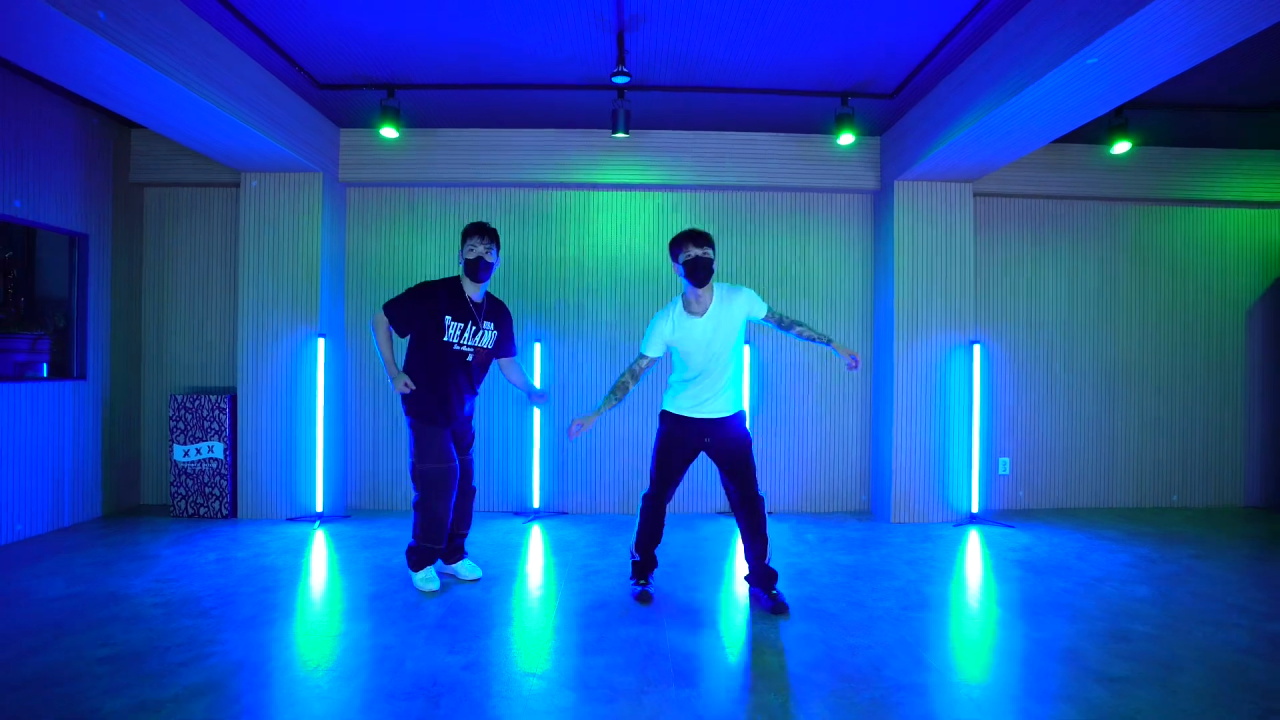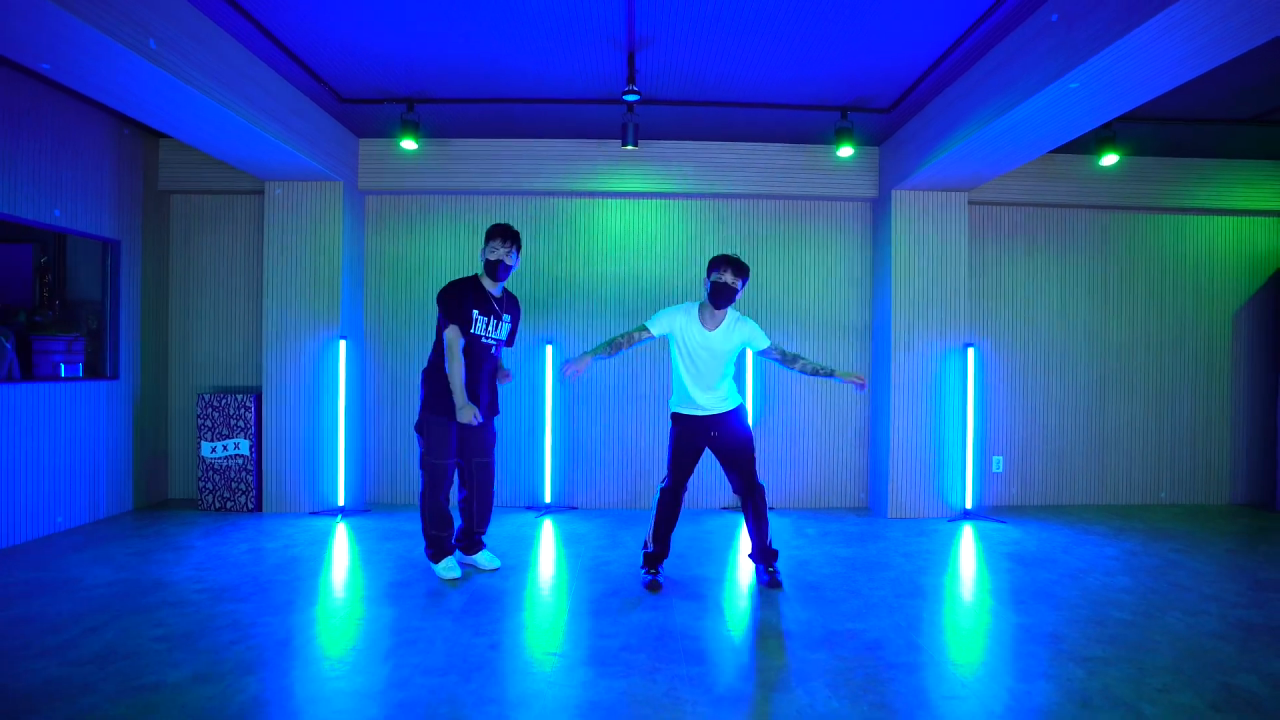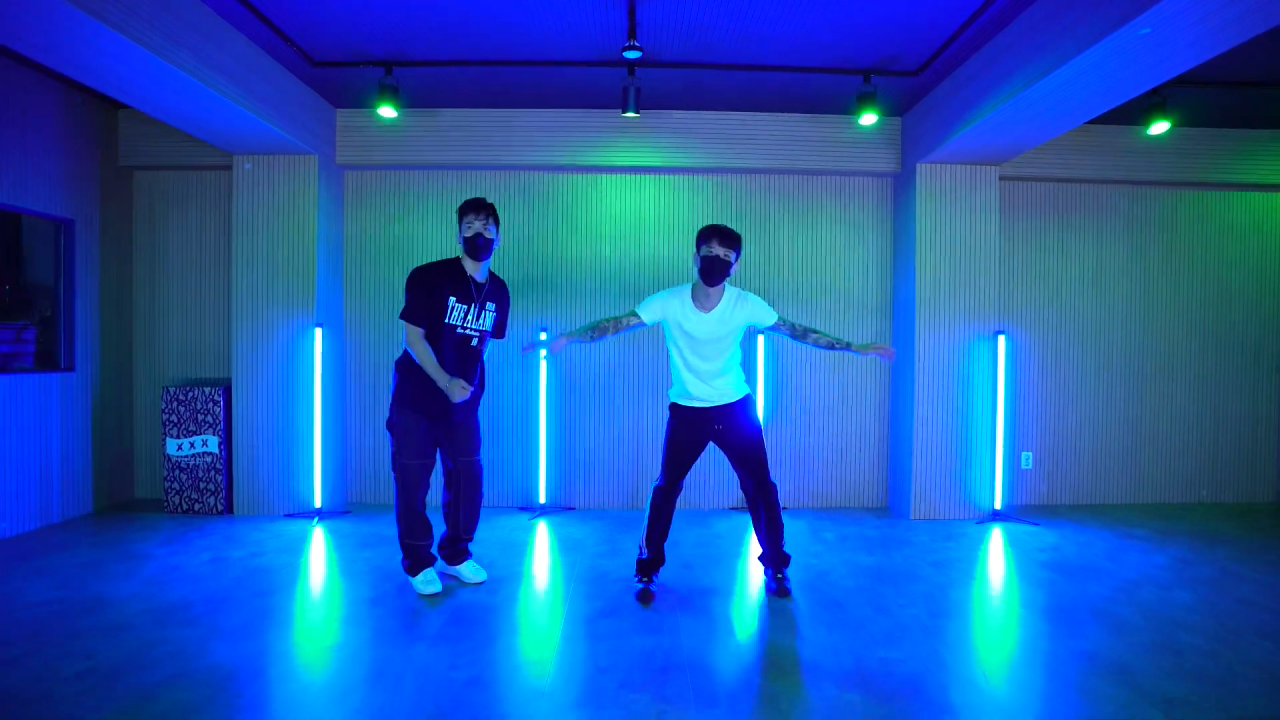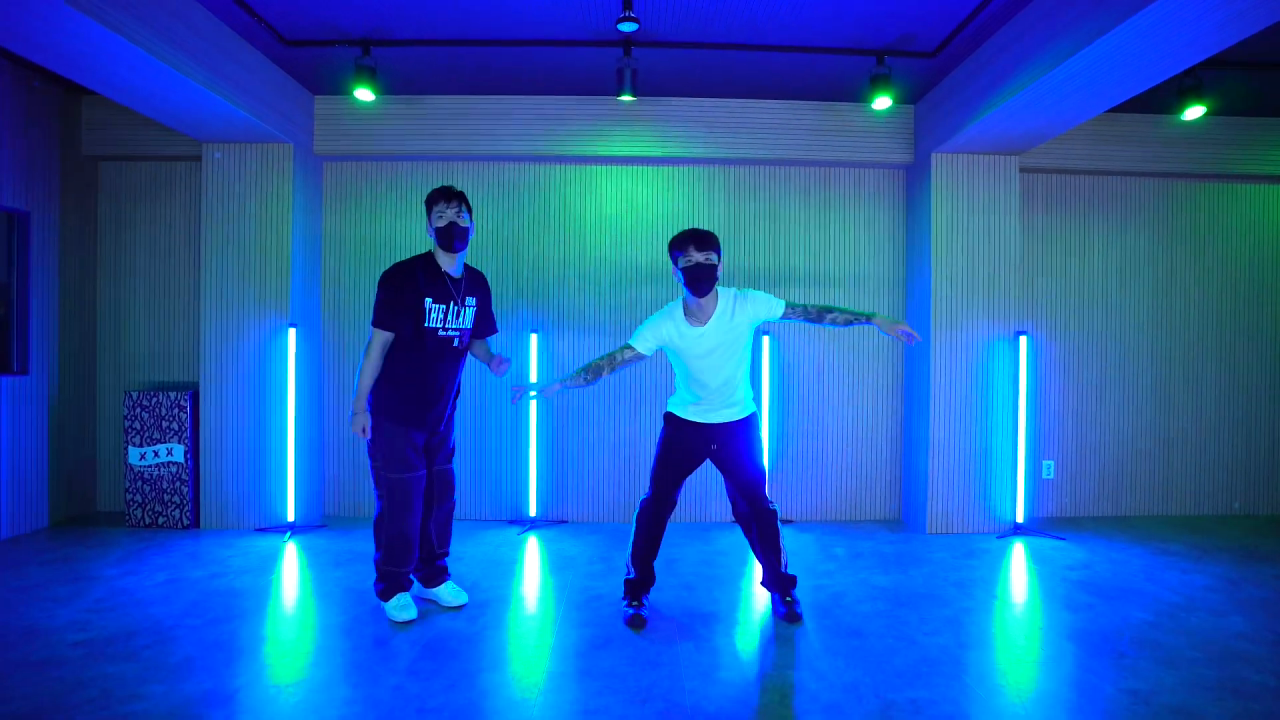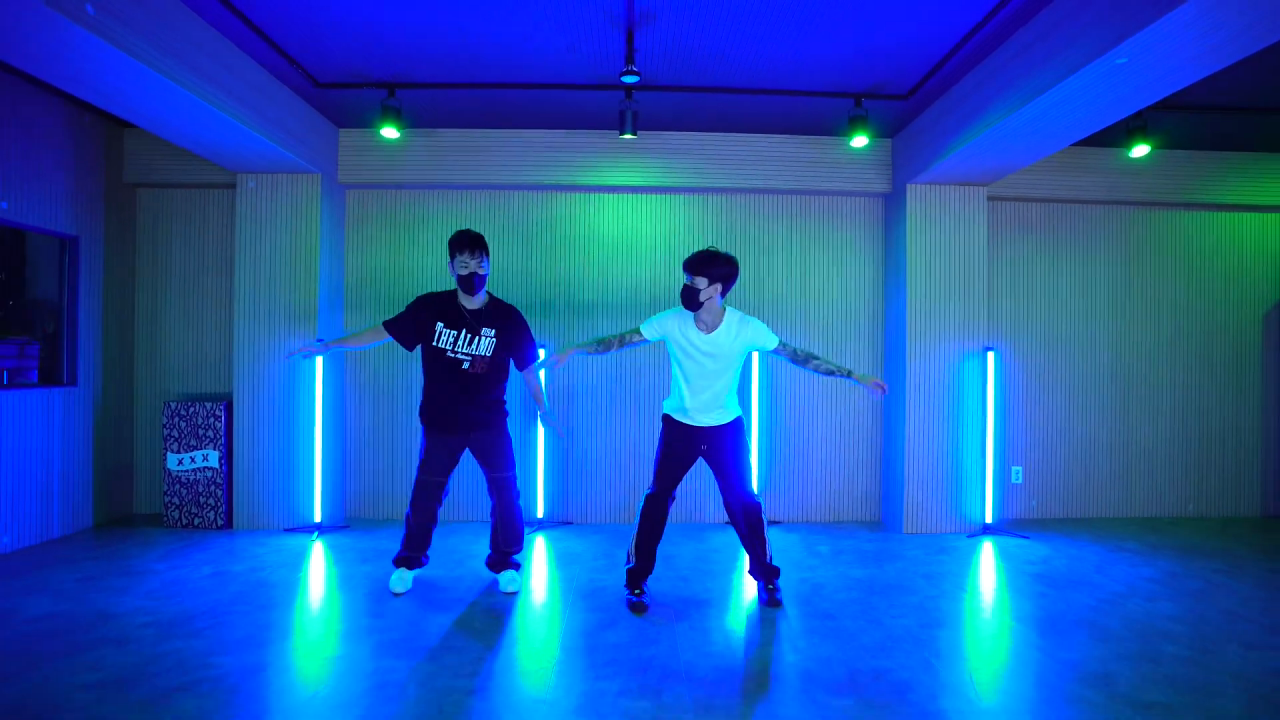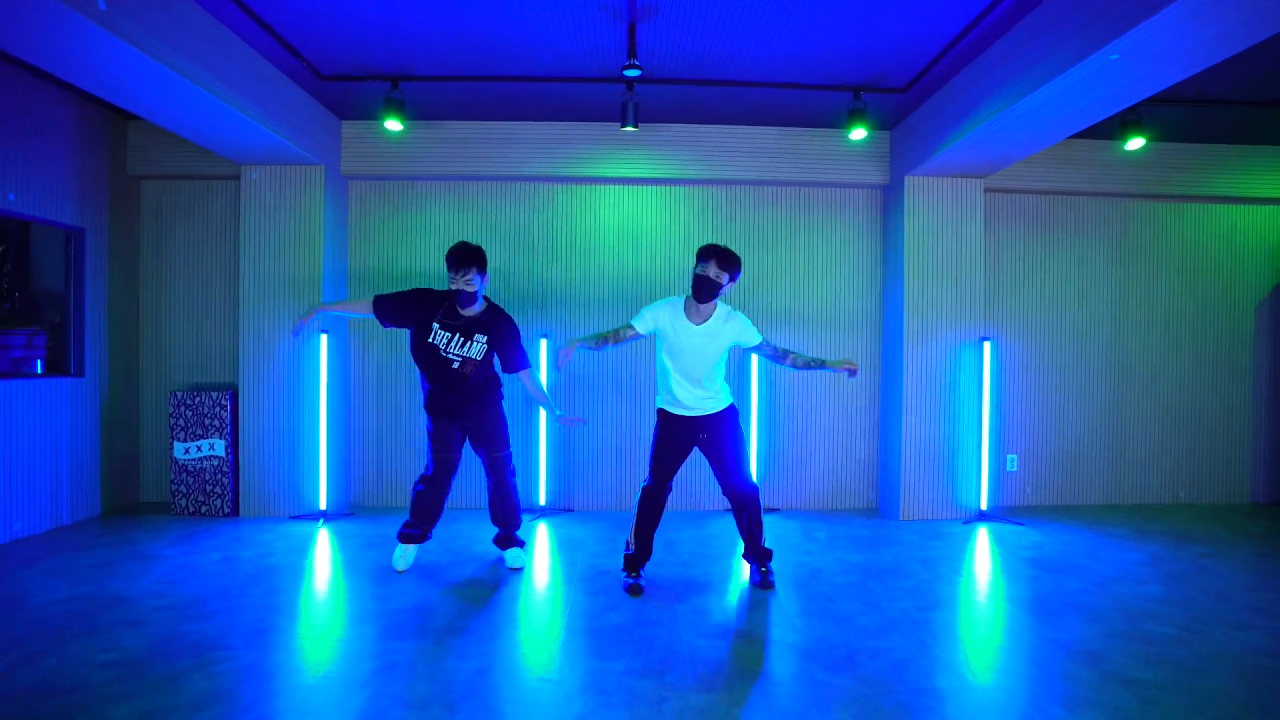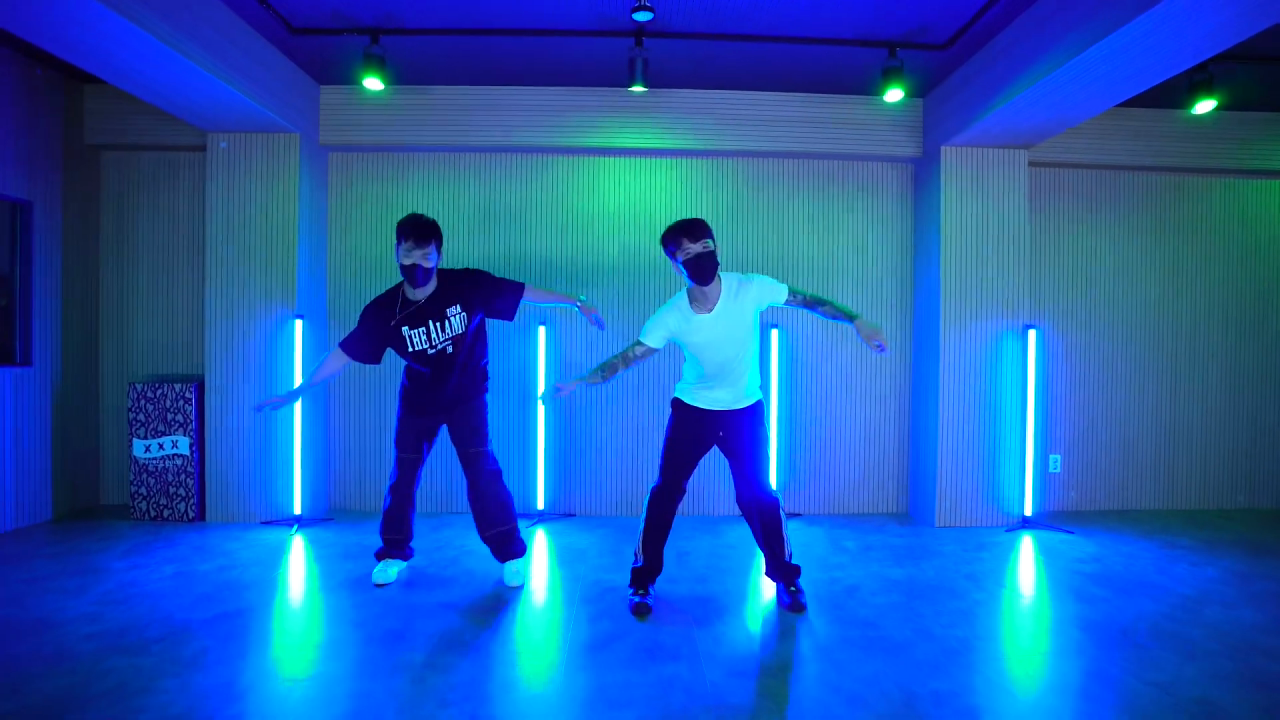
dt=0.7s
person 1, frame 1
left shoulder: (498, 312)
right shoulder: (429, 295)
left elbow: (504, 360)
right elbow: (381, 320)
left wrist: (530, 389)
right wrist: (393, 372)
left hip: (461, 410)
right hip: (426, 408)
left knee: (461, 482)
right knee: (438, 483)
left ankle: (452, 554)
right ankle: (421, 559)
person 1, frame 2
left shoulder: (510, 304)
right shoulder: (457, 292)
right elbow: (452, 347)
left wrist: (499, 369)
right wrist: (460, 402)
left hip: (482, 405)
right hip: (445, 406)
left knee: (480, 477)
right knee: (439, 478)
left ankle: (470, 545)
right ankle: (440, 551)
person 1, frame 3
left shoulder: (498, 290)
right shoulder: (429, 277)
right elbow: (412, 335)
right wrist: (446, 383)
left hip: (462, 402)
right hip: (416, 398)
left knee: (467, 479)
right knee: (413, 481)
left ankle: (455, 555)
right ankle: (418, 563)
person 1, frame 4
left shoulder: (477, 285)
right shoulder: (403, 277)
right elbow: (379, 341)
left wrist: (495, 362)
right wrist: (361, 404)
left hip: (441, 411)
right hip: (396, 412)
left knee: (440, 494)
right knee: (400, 500)
left ankle: (432, 576)
right ankle: (394, 586)
person 1, frame 5
left shoulder: (508, 317)
right shoulder: (430, 307)
left elbow: (528, 368)
right elbow: (384, 333)
left wrist: (543, 409)
right wrist: (329, 345)
left hip: (490, 422)
right hip: (441, 422)
left knee: (505, 492)
right knee: (426, 494)
left ankle: (504, 563)
right ankle: (408, 562)
person 1, frame 6
left shoulder: (501, 325)
right shoulder: (425, 304)
left elbow: (523, 373)
right elbow: (372, 306)
left wrist: (551, 410)
right wrist: (320, 309)
left hip: (485, 405)
right hip: (442, 406)
left knee: (501, 469)
right knee: (441, 471)
left ankle: (509, 539)
right ankle: (411, 538)
person 1, frame 7
left shoulder: (468, 285)
right shoulder: (383, 310)
left elbow: (524, 292)
right elbow: (344, 354)
left wrist: (576, 302)
right wrist: (298, 391)
left hip: (467, 394)
right hip: (418, 399)
left knee: (480, 467)
right knee: (403, 474)
left ankle: (510, 552)
right ankle: (394, 552)
person 2, frame 1
left shoulder: (740, 299)
right shoulder: (666, 320)
left elbow: (784, 323)
right elbow: (636, 371)
left wrist: (833, 345)
right wrist: (596, 414)
left hip: (728, 420)
right hip: (679, 420)
left knee: (748, 500)
right knee: (657, 496)
left ankle: (761, 581)
right ankle: (641, 572)
person 2, frame 2
left shoulder: (743, 327)
right shoulder: (676, 317)
left elbow: (784, 356)
right elbow: (629, 338)
left wrist: (836, 374)
right wrist: (587, 357)
left hip: (729, 416)
right hip: (687, 417)
left knee: (750, 487)
right knee: (672, 487)
left ankle: (763, 559)
right ankle: (652, 561)
person 2, frame 3
left shoulder: (746, 305)
right shoulder: (669, 303)
left elbow: (795, 331)
right elbow: (617, 324)
left wrist: (855, 347)
right wrist: (566, 339)
left hip: (735, 408)
right hip: (687, 411)
left knee: (760, 485)
right knee: (666, 487)
left ankle: (775, 565)
right ankle: (647, 570)
person 2, frame 4
left shoulder: (748, 305)
right shoulder: (663, 324)
left elbow: (809, 312)
right elbow: (613, 361)
left wrist: (875, 320)
right wrist: (555, 385)
left hip: (737, 425)
right hip: (684, 424)
left knee: (755, 507)
right knee: (655, 504)
left ankle: (781, 588)
right ankle: (636, 592)
person 2, frame 5
left shoulder: (747, 329)
right shoulder: (671, 322)
left elbow: (795, 356)
right elbow: (622, 340)
left wrist: (852, 375)
right wrist: (575, 349)
left hip: (725, 428)
right hip: (679, 425)
left knee: (743, 502)
right knee: (657, 498)
left ankle: (766, 577)
right ankle: (637, 580)
person 2, frame 6
left shoulder: (735, 323)
right shoulder: (662, 312)
left elbow: (777, 355)
right elbow: (617, 335)
left wrist: (829, 365)
right wrist: (577, 344)
left hip: (719, 416)
right hip: (673, 417)
left knee: (742, 487)
right knee: (655, 488)
left ankle: (759, 560)
right ankle: (633, 565)
person 2, frame 7
left shoulder: (752, 289)
right shoulder: (672, 315)
left elbow: (807, 300)
right elbow: (628, 357)
left wrist: (857, 320)
right wrist: (580, 382)
left hip: (744, 411)
right hip: (692, 411)
left knee: (759, 496)
right knee: (666, 491)
left ankle: (786, 579)
right ankle: (642, 582)
